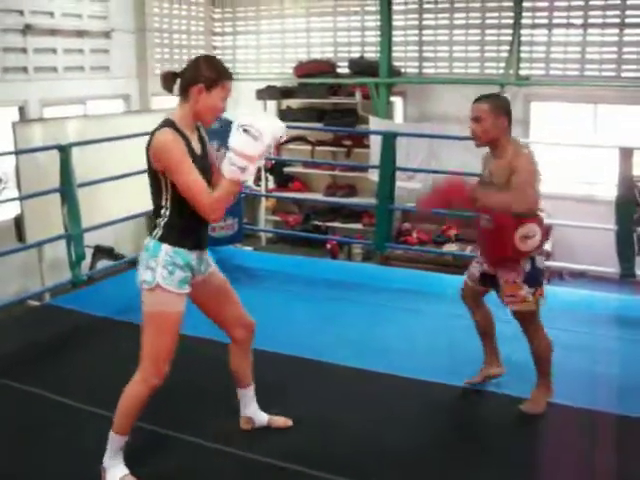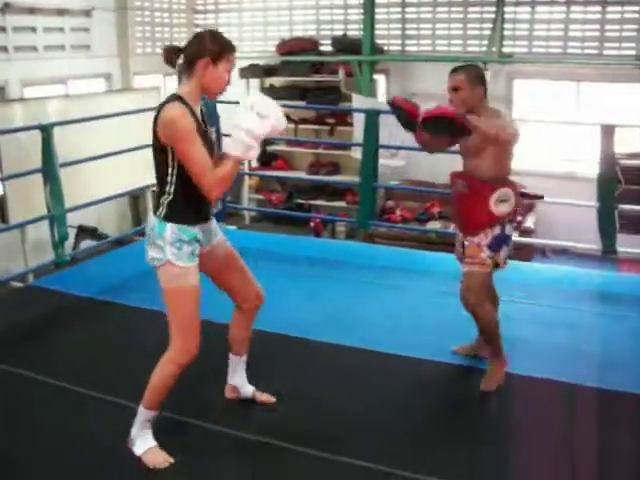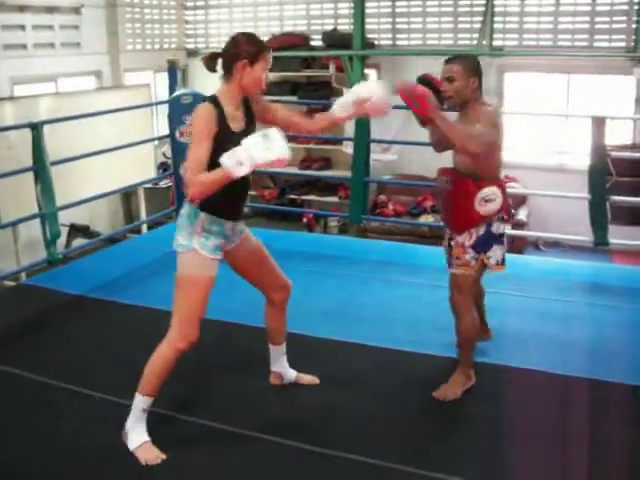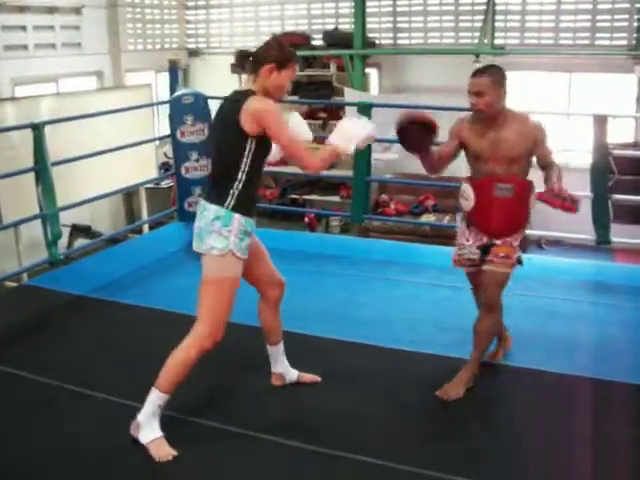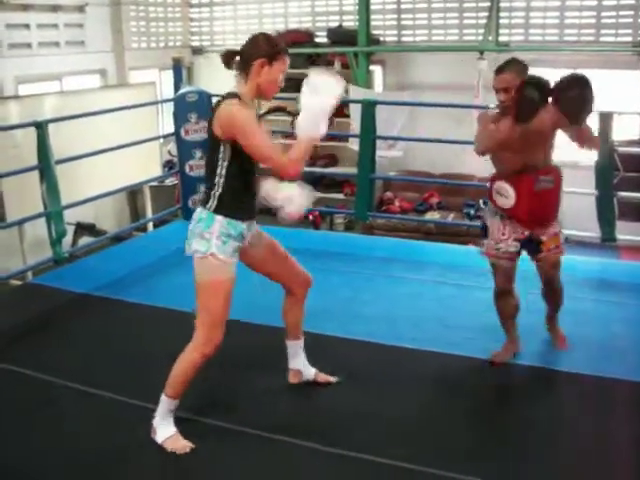
dt=0.3s
person 1, frame 1
left shoulder: (197, 133)
right shoulder: (167, 140)
left elbow: (220, 186)
right elbow: (212, 208)
left wrist: (249, 154)
right wrist: (244, 160)
left hip: (196, 255)
right hip: (168, 260)
left knee: (242, 330)
right knee: (153, 374)
left ankle: (250, 414)
person 1, frame 2
left shoulder: (195, 107)
right shoulder: (175, 114)
left elbow: (214, 167)
right elbow: (213, 187)
left wrist: (246, 135)
right wrist: (245, 140)
left hip: (203, 228)
right hip: (174, 235)
left knee: (251, 298)
right knee: (184, 350)
left ankle: (237, 384)
right ankle: (140, 432)
person 1, frame 3
left shoulder: (251, 106)
right shoulder: (206, 113)
left elbow: (305, 125)
right elbow: (194, 189)
left wrist: (352, 104)
right wrist: (242, 161)
left hip: (232, 224)
right hip: (201, 228)
left knee: (279, 291)
right knee: (183, 337)
left ankle: (280, 370)
right ankle: (135, 425)
person 1, frame 4
left shoulder: (233, 104)
right shoulder: (259, 107)
right elbow: (310, 163)
left wrist: (277, 145)
right wrist: (346, 140)
left hip: (229, 218)
right hip: (227, 222)
left knee: (272, 287)
right knee: (207, 334)
left ankle: (281, 370)
right ankle: (147, 420)
person 1, frame 5
left shoulder: (240, 108)
right shoulder: (236, 111)
right elbow: (286, 166)
right wrist: (312, 123)
left hip: (240, 225)
right hip: (217, 229)
left knee: (300, 282)
right knee: (207, 341)
left ankle: (299, 368)
right ankle: (163, 422)
person 2, frame 1
left shoulder: (520, 159)
right shoulder: (490, 158)
left elbow: (525, 203)
right elbow: (485, 194)
left wrist: (479, 196)
right wrist: (471, 195)
left knee: (528, 324)
right knee: (470, 295)
left ankle: (544, 385)
right ankle: (492, 361)
person 2, frame 2
left shoulder: (498, 120)
right shoulder: (463, 123)
left elbow: (509, 137)
right elbow: (431, 144)
left wrist: (467, 119)
right wrist: (413, 122)
left hip: (492, 220)
right hip: (468, 217)
left knee: (472, 296)
right knee: (479, 286)
left ankle: (497, 358)
right ankle: (483, 342)
person 2, frame 3
left shoulder: (488, 115)
right shoulder: (460, 116)
left elbow: (472, 149)
right elbow: (442, 145)
left wrist: (433, 113)
right wrist: (432, 114)
left hip: (479, 218)
right hip: (459, 212)
left knee: (459, 296)
right knee: (467, 281)
left ankle: (463, 372)
right ankle: (482, 328)
person 2, frame 4
left shoulder: (529, 129)
right shoulder: (464, 127)
left elbow: (549, 166)
right elbow: (435, 167)
left wrist: (554, 183)
right wrist: (422, 149)
left hip: (508, 223)
right hip: (473, 219)
left knee: (490, 299)
right knee: (481, 292)
left ankle: (469, 371)
right ankle: (502, 338)
person 2, frame 5
left shoulder: (551, 112)
right shoulder: (489, 119)
left elbow: (590, 144)
right elbow: (482, 147)
left wrist: (577, 118)
right wrist: (516, 116)
left hip: (543, 211)
right hip: (504, 212)
left knee: (551, 279)
right knee: (503, 285)
left ankle: (552, 324)
right ankle: (511, 338)
